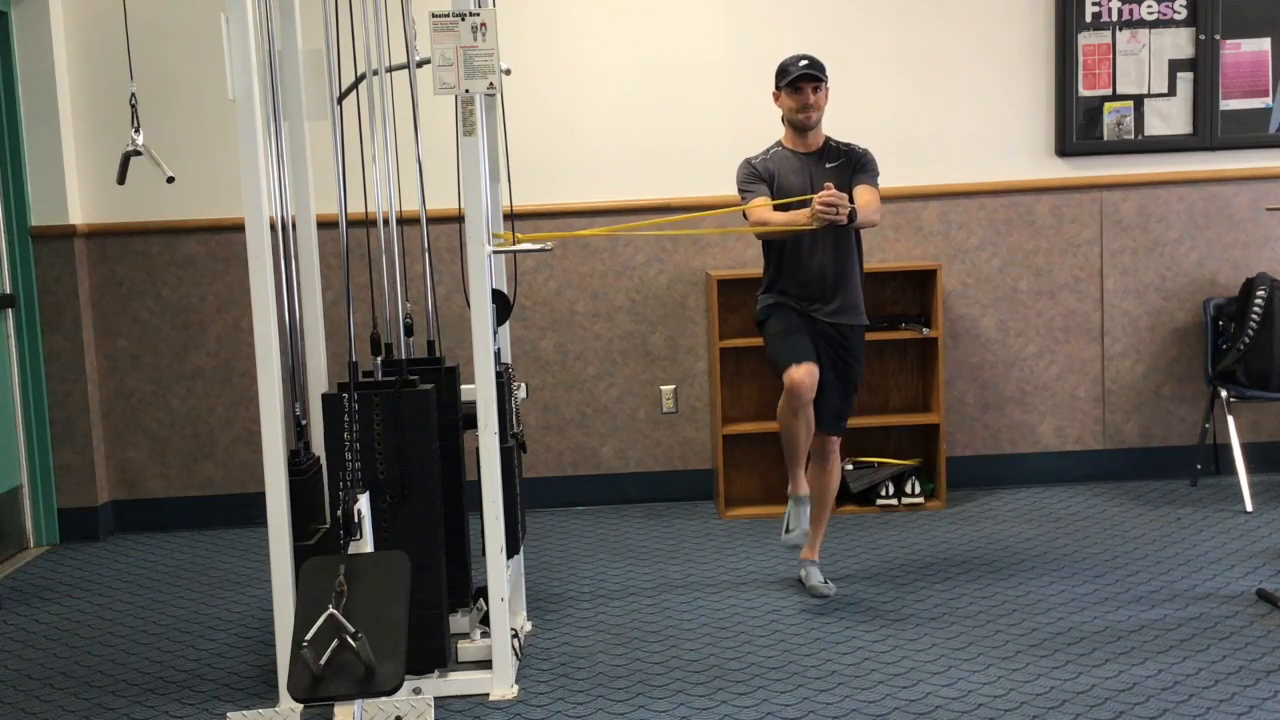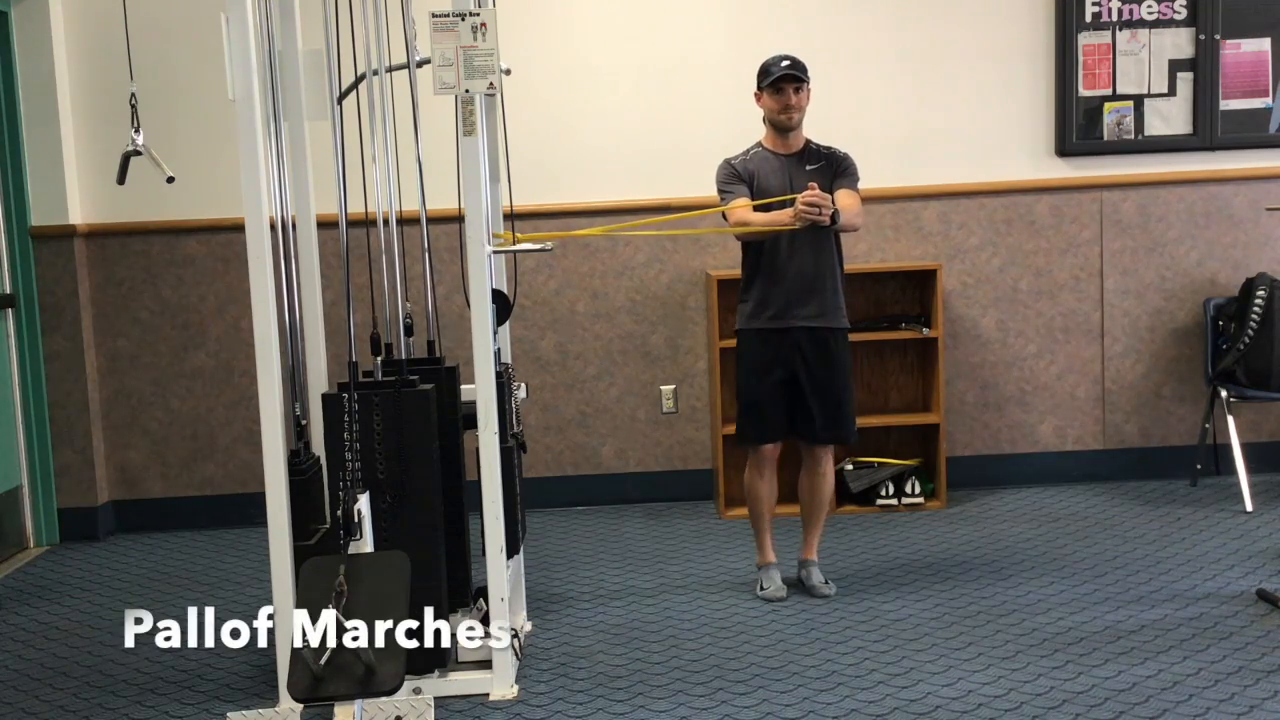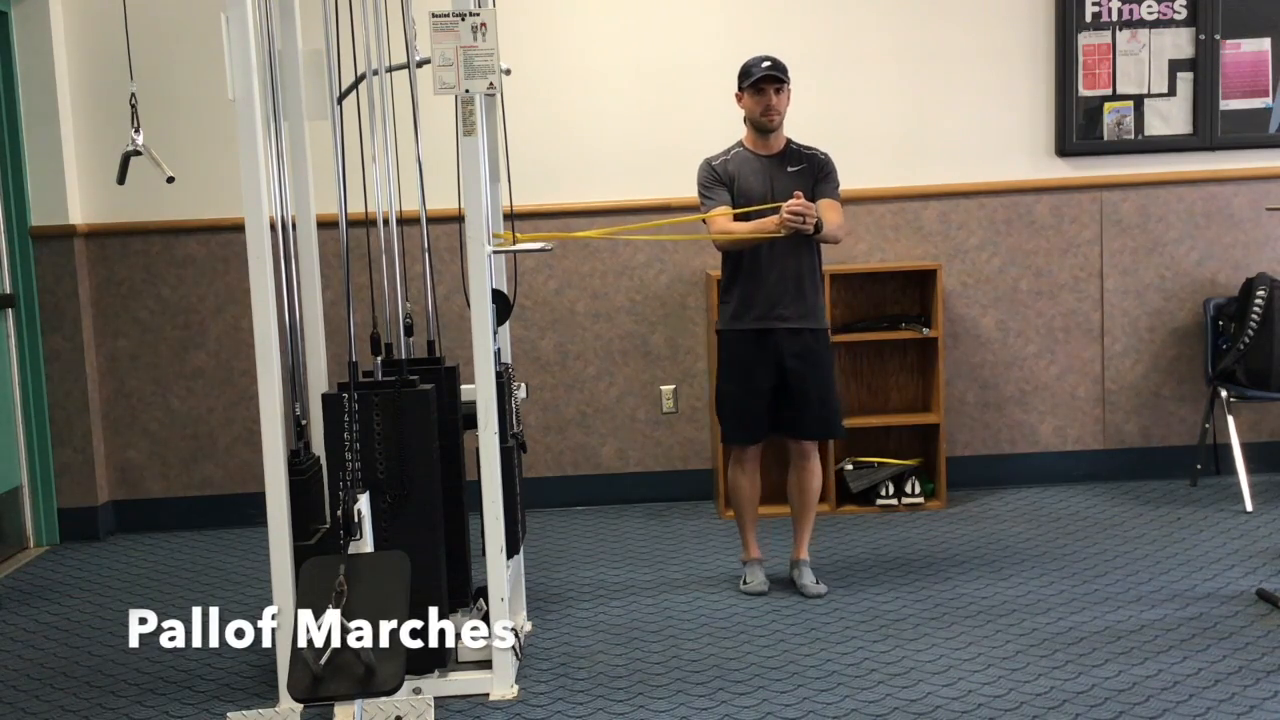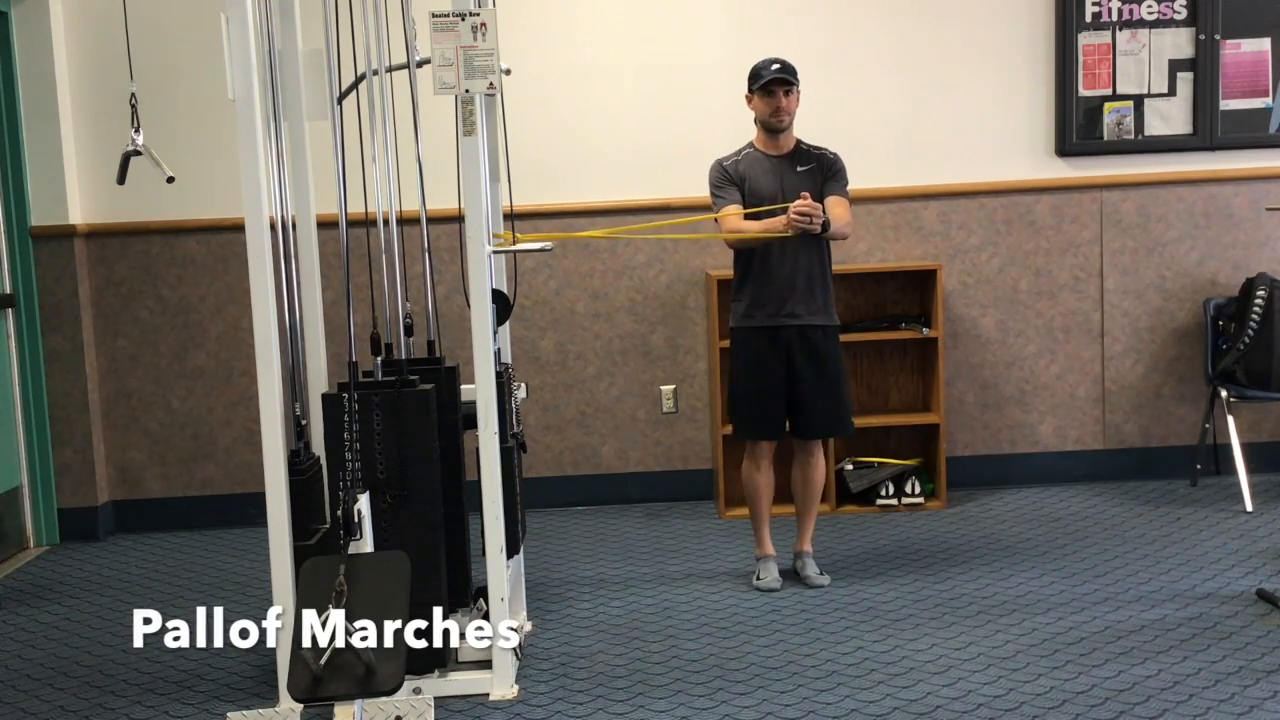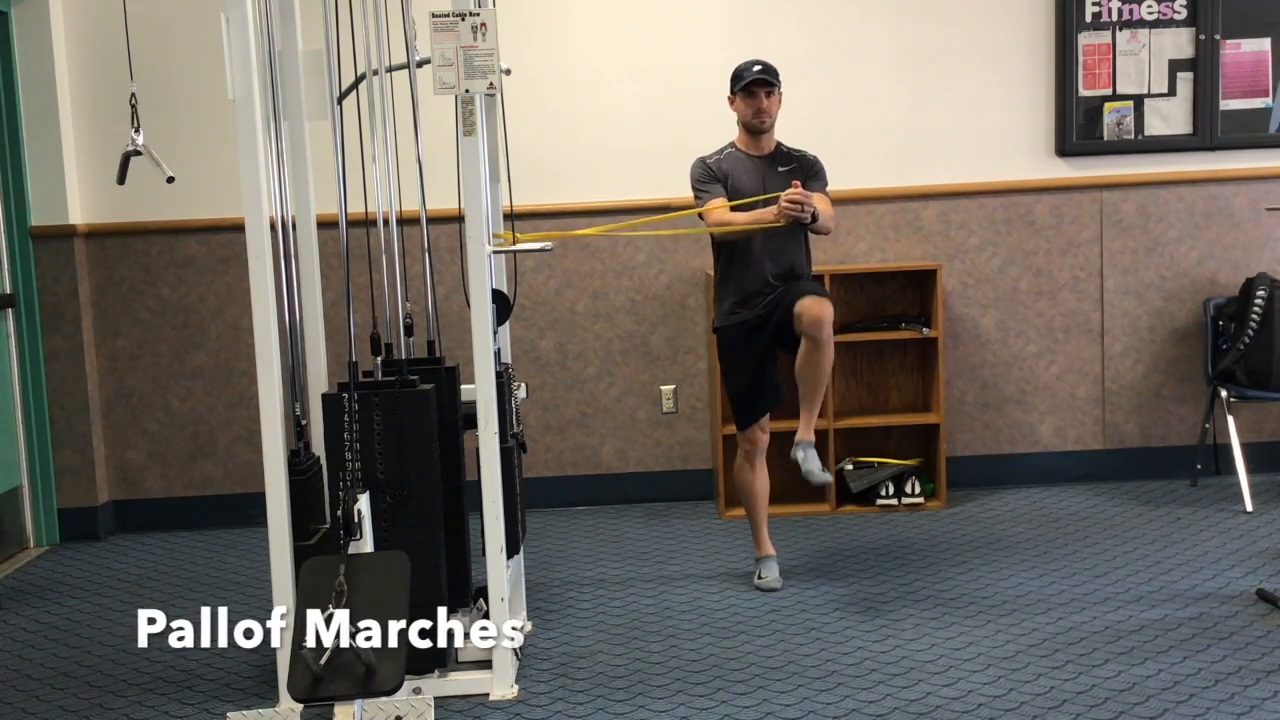
dt=1s
person 1, frame 1
left shoulder: (855, 159)
right shoulder: (758, 167)
left elbow: (873, 212)
right elbow: (762, 223)
left wrist: (847, 211)
right wrist: (809, 215)
left hip: (843, 313)
right hip: (786, 303)
left knee: (828, 440)
right knee: (801, 383)
left ankle: (810, 558)
right ankle: (798, 488)
person 1, frame 2
left shoulder: (836, 162)
right shoulder: (737, 168)
left elbow: (854, 217)
right elbow: (742, 224)
left wrist: (829, 213)
right wrist: (792, 214)
left hip: (824, 325)
right hip: (763, 326)
left knee: (820, 450)
right knee: (764, 449)
left ankle: (810, 559)
right ankle: (766, 561)
person 1, frame 3
left shoulder: (816, 163)
right shoulder: (718, 168)
left elbow: (836, 229)
right elbow: (723, 234)
left wrist: (811, 223)
right wrist: (777, 224)
left hip: (804, 324)
right hip: (744, 327)
left knee: (806, 445)
right knee: (745, 447)
left ankle: (801, 559)
right ankle: (752, 557)
person 1, frame 4
left shoulder: (825, 163)
right shoulder: (729, 169)
left elbow: (844, 226)
right elbow: (733, 232)
left wrist: (819, 223)
right wrist: (784, 222)
left hip: (814, 320)
right hip: (756, 323)
left knee: (810, 441)
right knee: (759, 442)
left ankle: (804, 550)
right ankle: (765, 553)
person 1, frame 5
left shoulder: (805, 164)
right shoulder: (711, 167)
left elbow: (828, 221)
right elbow: (720, 224)
left wrist: (809, 211)
right wrist: (774, 212)
left hip: (790, 290)
right hip: (740, 310)
left knee: (819, 314)
right knee: (752, 437)
left ankle: (805, 438)
right ankle: (765, 552)
